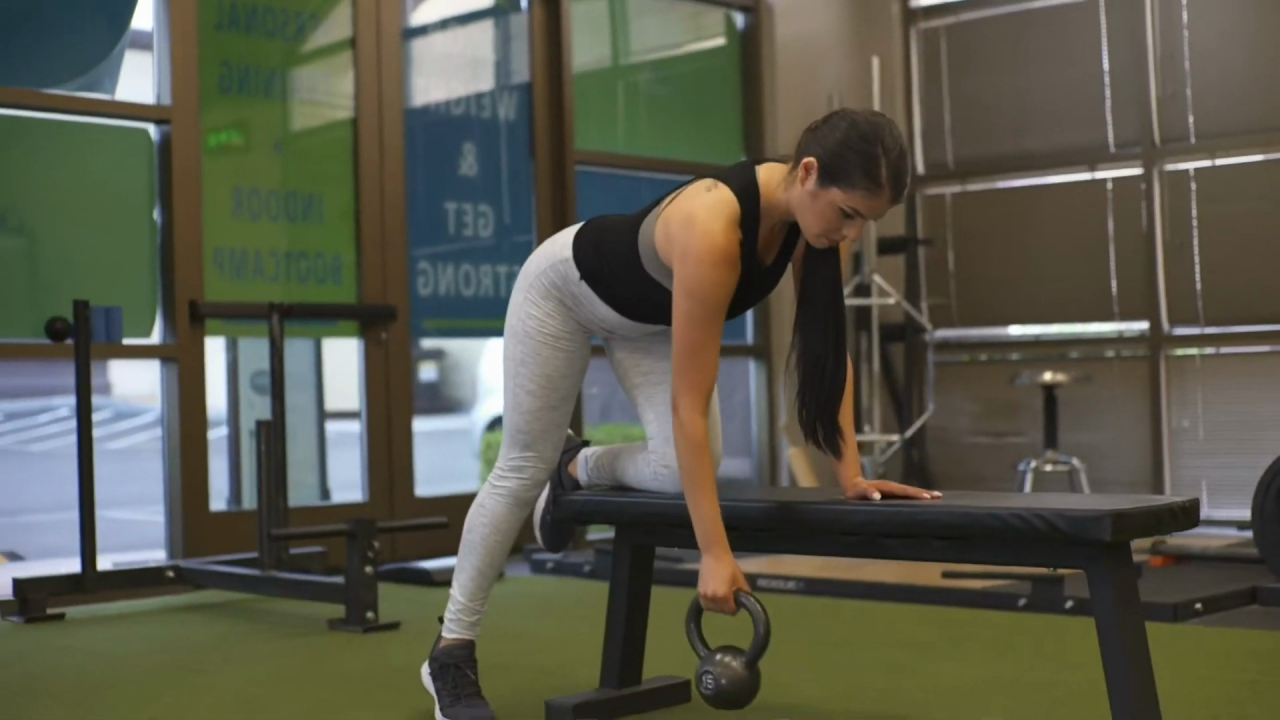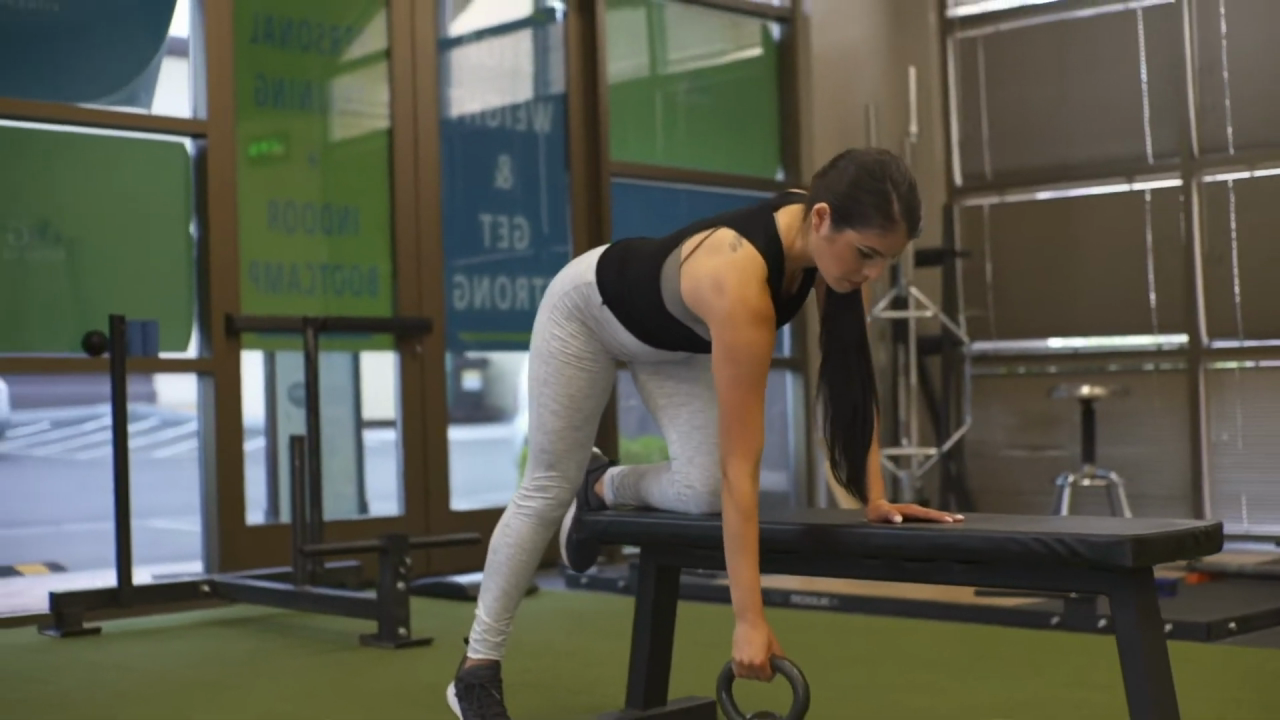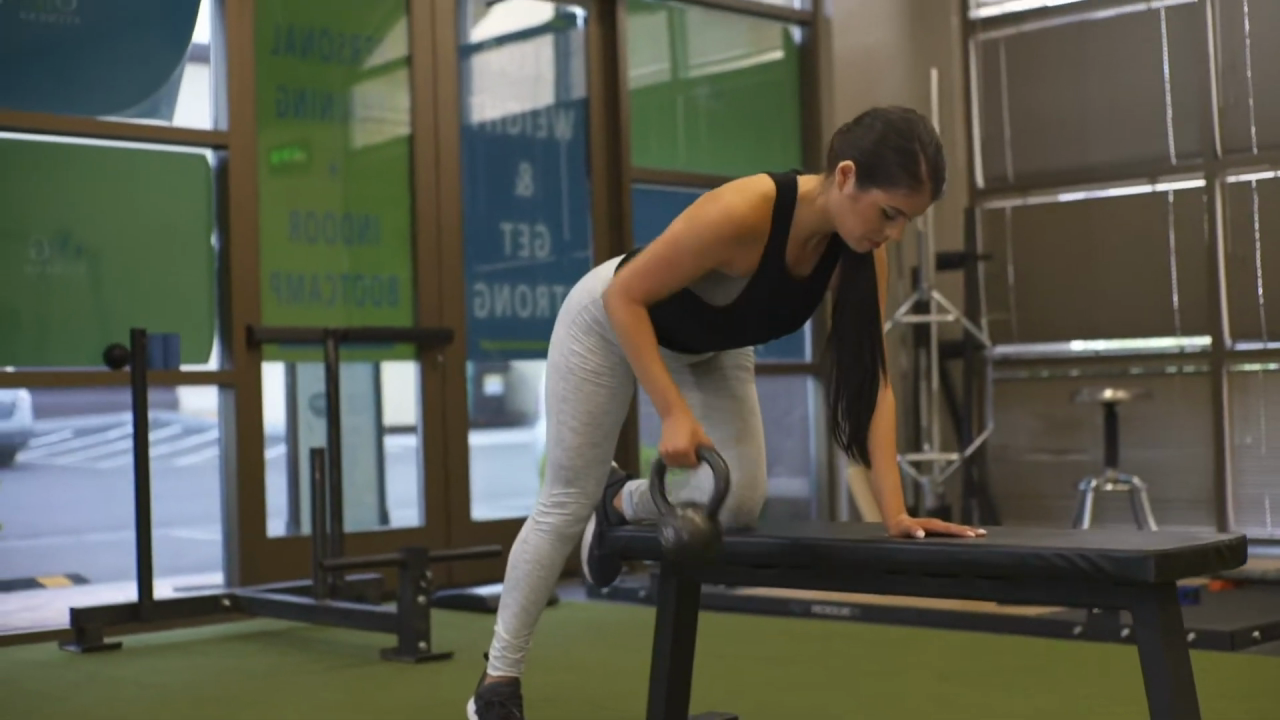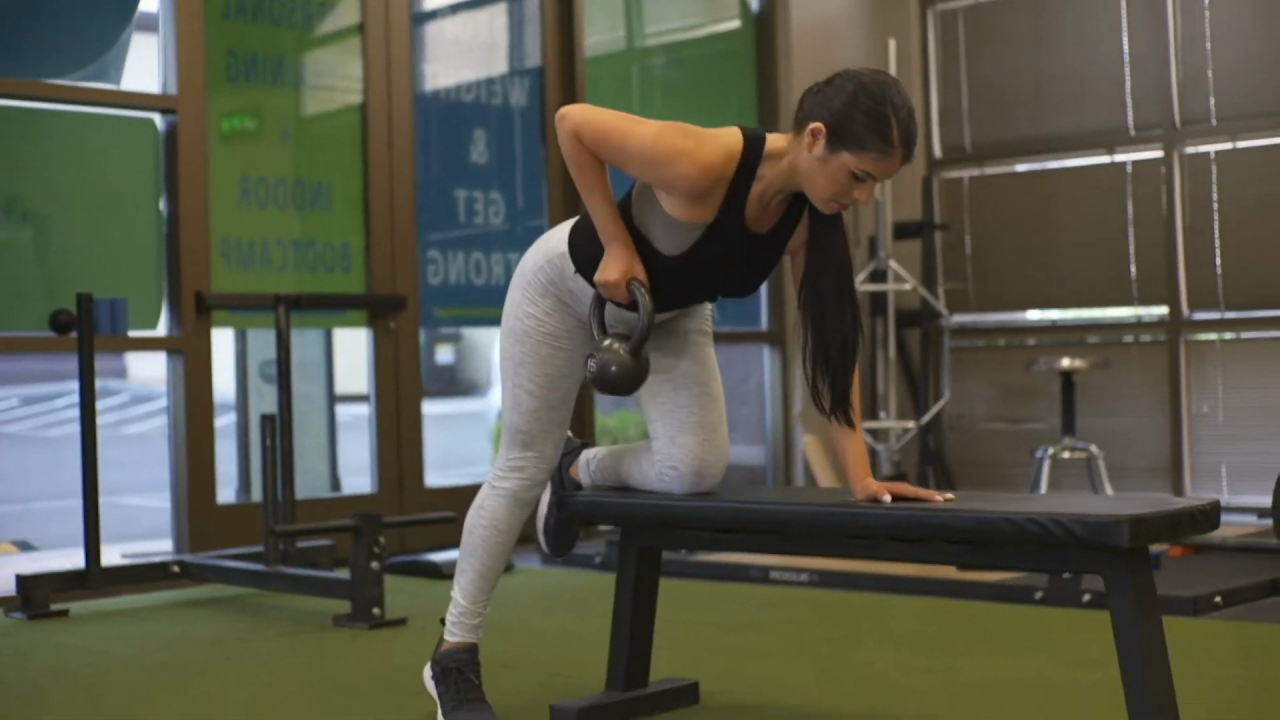
dt=0.5s
person 1, frame 1
left shoulder: (811, 211)
right shoulder: (712, 229)
left elbow: (826, 345)
right elbow: (688, 405)
left wrist: (850, 473)
right wrist: (715, 552)
left hip: (653, 312)
right hip: (567, 288)
left knee: (682, 473)
right knee: (522, 470)
left ankle: (578, 469)
right ankle: (451, 650)
person 1, frame 2
left shoulder: (830, 237)
right shoulder: (738, 283)
left elbow: (849, 375)
right elbow: (740, 464)
left wrist: (875, 498)
right wrist: (749, 618)
left hip: (679, 338)
right hip: (590, 311)
left knee: (705, 494)
right knee: (547, 491)
left ankle: (604, 487)
right ankle: (476, 671)
person 1, frame 3
left shoulder: (859, 244)
right shoulder: (744, 212)
left elbow: (868, 377)
right elbow: (622, 295)
left wrist: (894, 511)
right wrist: (671, 410)
left hip: (710, 348)
right hip: (609, 322)
left knee: (738, 505)
right knee: (565, 508)
left ankle: (624, 502)
person 1, frame 4
left shoulder: (812, 206)
right shoulder: (705, 162)
left elbow: (829, 339)
right elbow: (571, 123)
left wrist: (860, 475)
right wrist: (617, 246)
left hip: (668, 307)
right hip: (570, 284)
left knee: (696, 471)
right knee: (522, 470)
left ankle: (580, 470)
right ankle: (453, 654)
